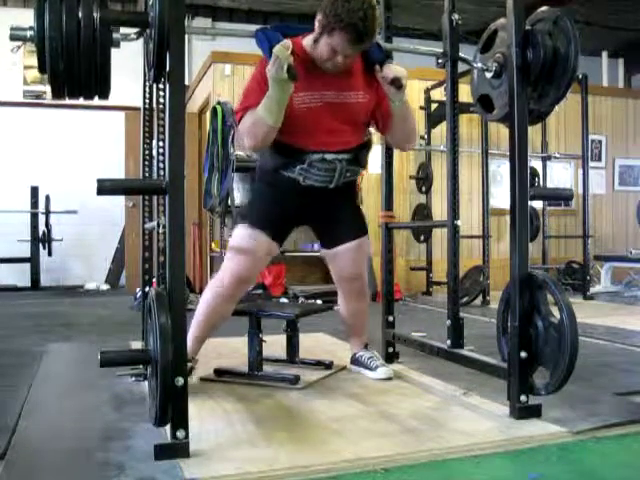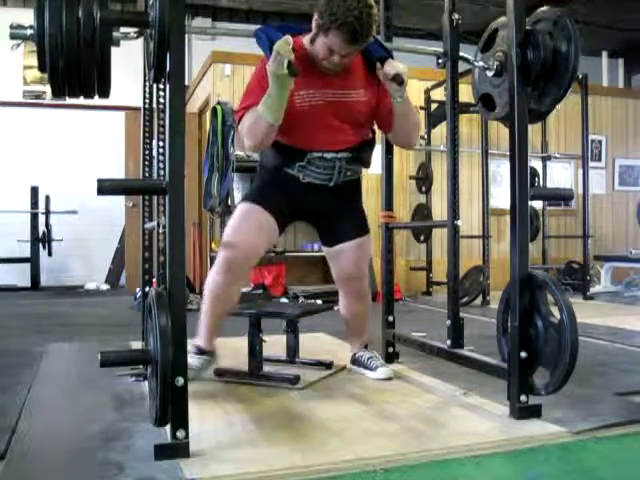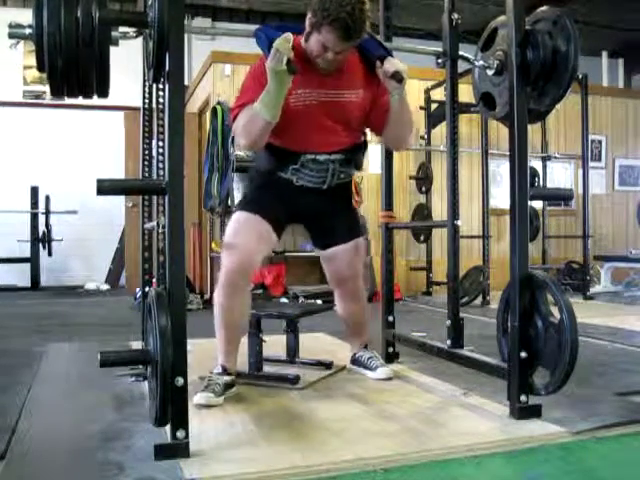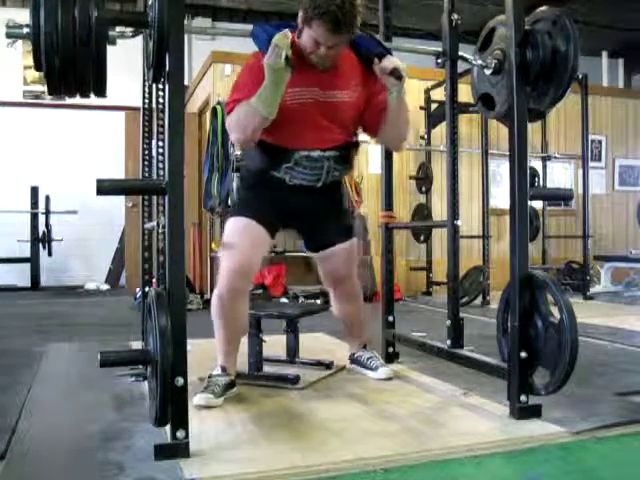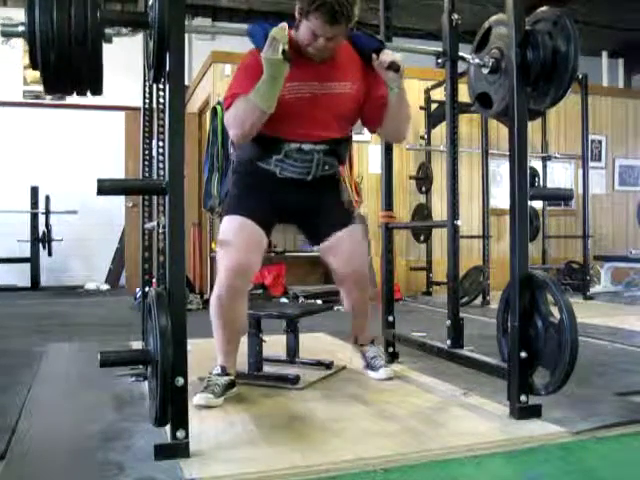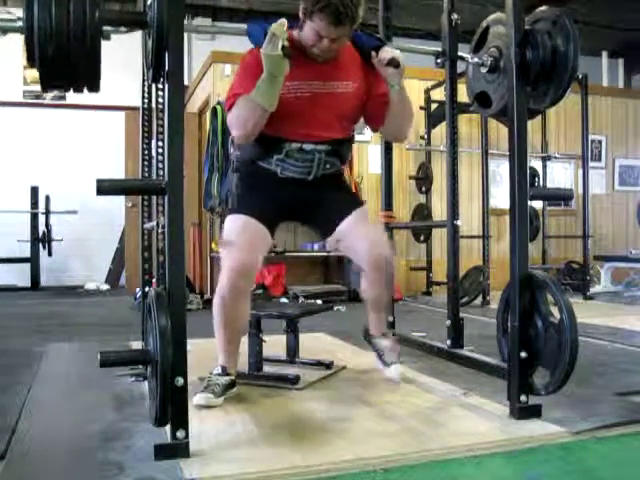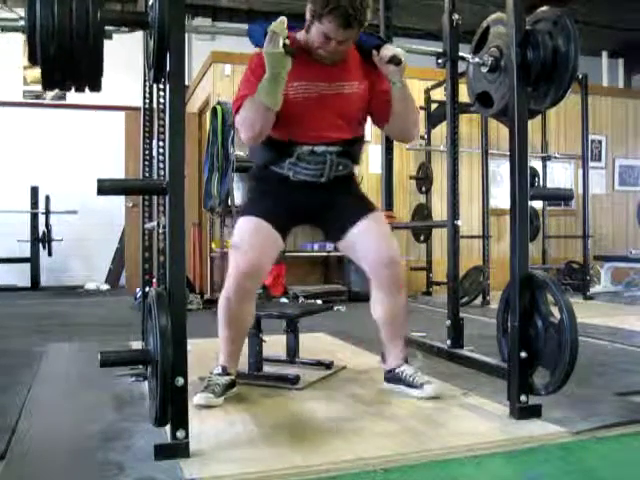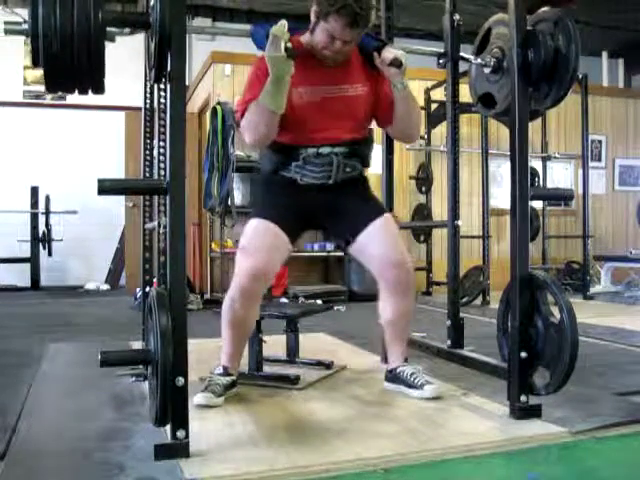
dt=0.1s
person 1, frame 1
left shoulder: (371, 74)
right shoulder: (280, 62)
left elbow: (404, 141)
right elbow: (250, 140)
left wrist: (397, 97)
right wrist: (278, 89)
left hip: (338, 192)
right hip: (280, 186)
left knee: (354, 280)
right knee: (234, 277)
left ankle: (360, 352)
right ankle: (184, 356)
person 1, frame 2
left shoulder: (372, 72)
right shoulder: (279, 62)
left elbow: (407, 138)
right elbow: (252, 139)
left wrist: (400, 94)
right wrist: (280, 87)
left hip: (340, 189)
right hip: (281, 180)
left knee: (355, 282)
right knee: (232, 254)
left ankle: (361, 353)
right ankle: (203, 350)
person 1, frame 3
left shoulder: (367, 72)
right shoulder: (273, 63)
left elbow: (398, 140)
right elbow: (246, 139)
left wrist: (396, 92)
right wrist: (277, 84)
left hip: (332, 191)
right hip: (275, 184)
left knee: (349, 281)
right knee: (235, 268)
left ankle: (360, 351)
right ankle: (223, 371)
person 1, frame 4
left shoulder: (362, 70)
right shoulder: (265, 61)
left elbow: (394, 139)
right elbow: (239, 136)
left wrist: (395, 89)
right wrist: (275, 82)
left hip: (324, 191)
right hip: (266, 186)
left knee: (344, 284)
right knee: (233, 275)
left ankle: (358, 352)
right ankle: (224, 373)
person 1, frame 5
left shoulder: (360, 64)
right shoulder: (263, 57)
left elbow: (395, 133)
right elbow: (237, 130)
left wrist: (394, 83)
right wrist: (272, 76)
left hip: (320, 184)
right hip: (260, 180)
left knee: (356, 274)
right knee: (231, 275)
left ankle: (365, 343)
right ankle: (224, 372)
person 1, frame 6
left shoulder: (363, 63)
right shoulder: (267, 54)
left elbow: (398, 132)
right elbow: (241, 130)
left wrist: (395, 80)
right wrist: (274, 73)
left hip: (325, 181)
right hip: (264, 179)
left knee: (379, 258)
right knee: (235, 274)
left ankle: (378, 337)
right ankle: (224, 374)
person 1, frame 7
left shoulder: (366, 65)
right shoulder: (269, 58)
left elbow: (405, 132)
right elbow: (248, 133)
left wrist: (396, 79)
right wrist: (275, 73)
left hip: (337, 184)
right hip: (277, 184)
left knee: (389, 266)
right knee: (241, 274)
left ankle: (396, 368)
right ankle: (225, 373)
person 1, frame 8
left shoulder: (370, 67)
right shoulder: (275, 61)
left elbow: (408, 133)
right elbow: (253, 137)
left wrist: (398, 80)
right wrist: (279, 77)
left hip: (347, 187)
right hip: (285, 186)
left knee: (399, 268)
right knee: (248, 277)
left ankle: (397, 367)
right ankle: (226, 373)
